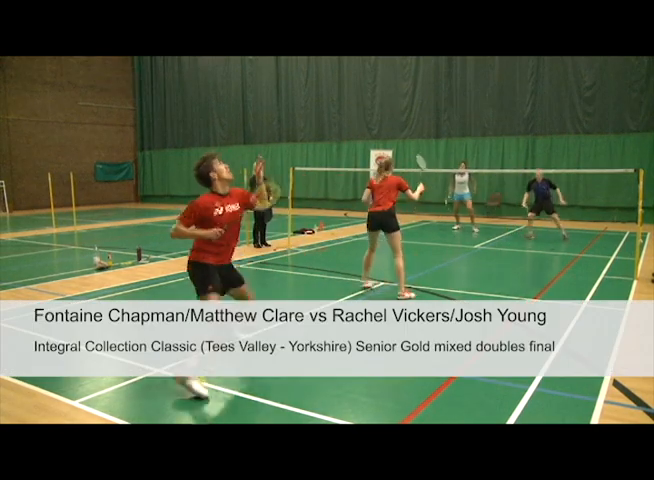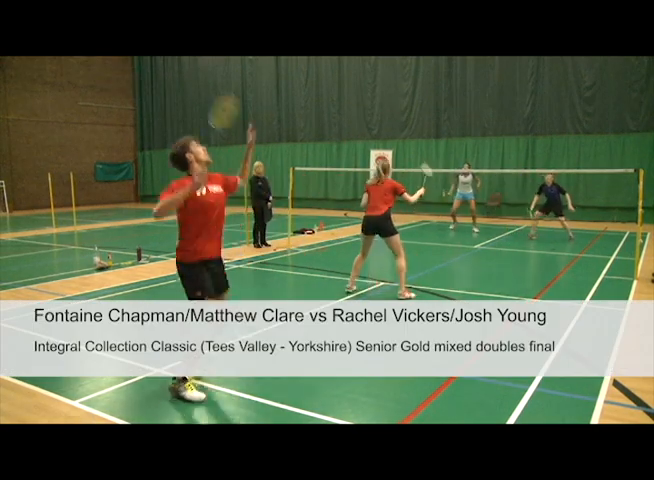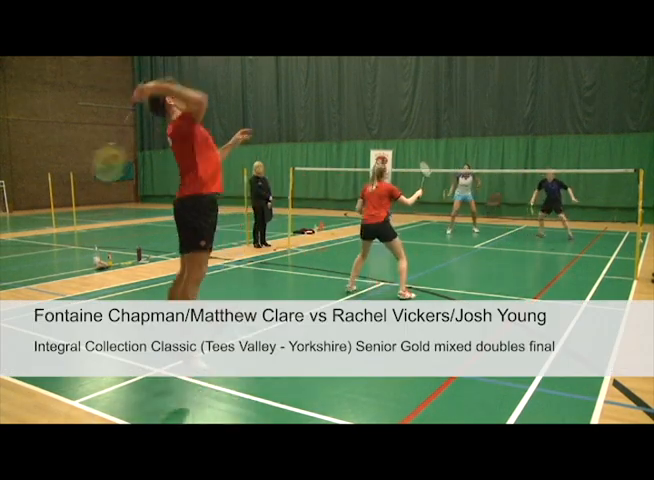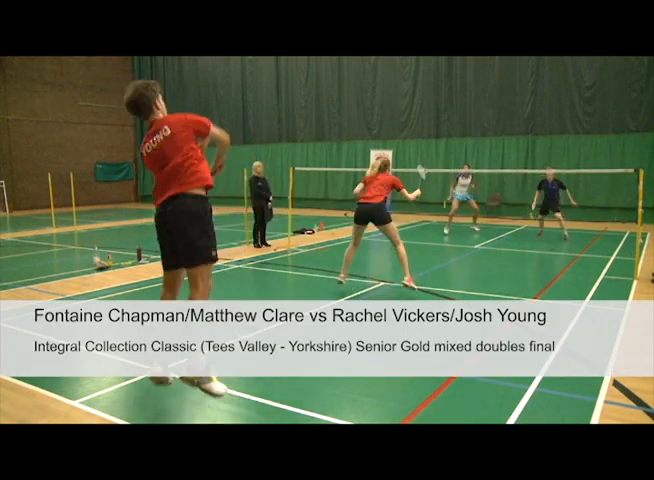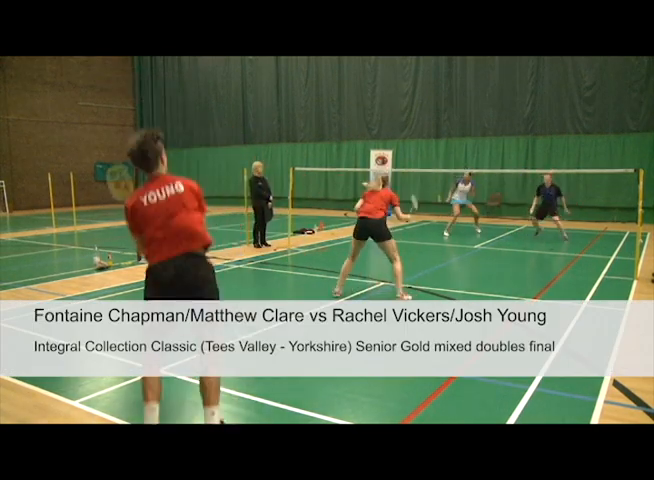
dt=0.2s
person 1, frame 1
left shoulder: (239, 195)
right shoulder: (202, 203)
left elbow: (261, 205)
right elbow: (176, 231)
right wrist: (205, 233)
left hip: (224, 263)
right hip: (203, 264)
left knee: (248, 298)
right ankle: (188, 373)
person 1, frame 2
left shoulder: (219, 181)
right shoulder: (181, 185)
left elbow: (243, 179)
right elbow: (159, 211)
left wrist: (249, 149)
right wrist: (191, 187)
left hip: (214, 258)
right hip: (191, 262)
right ankle: (180, 380)
person 1, frame 3
left shoulder: (186, 128)
right shoulder: (182, 125)
left elbow: (210, 162)
right elbow: (201, 100)
left wrist: (232, 144)
right wrist: (158, 86)
left hip: (196, 203)
right hip: (198, 203)
left knee: (188, 276)
right knee: (194, 278)
person 1, frame 4
left shoulder: (146, 147)
right shoulder: (181, 121)
right elbow: (223, 139)
right wrist: (217, 165)
left hip: (166, 210)
right hip: (191, 211)
left knee: (170, 287)
right knee: (201, 288)
person 1, frame 5
left shoulder: (134, 204)
right shoulder: (189, 187)
left hip: (159, 272)
right hip: (193, 265)
left ankle: (151, 420)
right ankle: (212, 418)
person 2, frame 1
left shoulder: (373, 181)
right shoulder: (397, 180)
left elbow: (364, 199)
right elbow: (414, 197)
right wrist: (419, 188)
left hip: (373, 215)
right hip: (387, 216)
left knee: (371, 249)
right knee: (398, 254)
left ankle: (366, 280)
right ankle: (402, 291)
person 2, frame 2
left shoulder: (370, 184)
right shoulder: (393, 184)
left elbow: (363, 204)
right elbow: (411, 200)
right wrist: (420, 192)
left hip: (368, 220)
right hip: (383, 220)
left knee: (363, 253)
right knee: (400, 255)
left ankle: (351, 284)
right ankle: (402, 291)
person 2, frame 3
left shoulder: (366, 188)
right shoulder: (389, 187)
left elbow: (358, 209)
right elbow: (407, 202)
right wrist: (417, 194)
left hip: (366, 226)
right hip: (382, 226)
left knee: (363, 255)
right knee: (401, 257)
left ankle: (351, 284)
right ankle: (403, 291)
person 2, frame 4
left shoulder: (369, 176)
right shoulder: (392, 179)
left elbow: (356, 192)
right elbow: (409, 197)
right wrist: (416, 193)
left hip: (362, 208)
right hip: (377, 208)
left knee: (354, 244)
right knee: (398, 243)
left ankle: (343, 275)
right ankle: (407, 277)
person 2, frame 5
left shoulder: (368, 192)
right shoulder: (391, 194)
left elbow: (357, 209)
right elbow: (400, 216)
right wrist: (407, 217)
left hip: (362, 223)
right hip: (378, 224)
left knee: (352, 258)
right knee: (395, 259)
left ankle: (338, 289)
right ankle: (400, 293)
